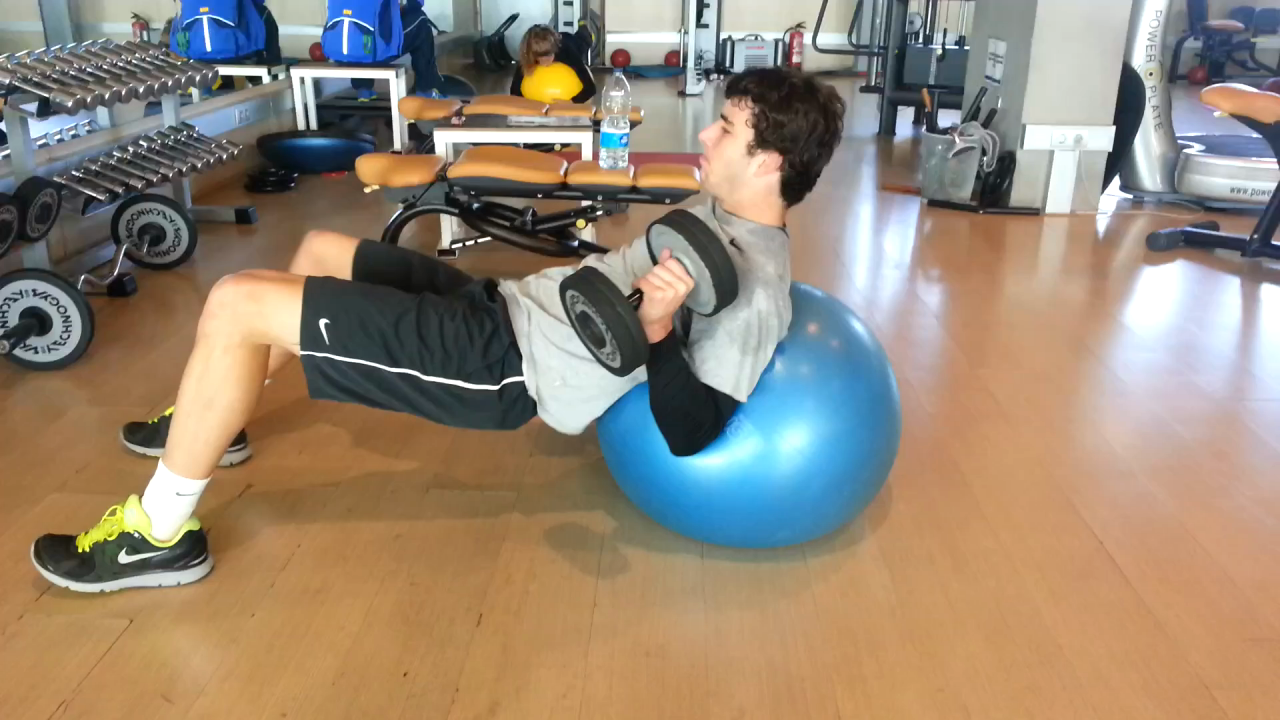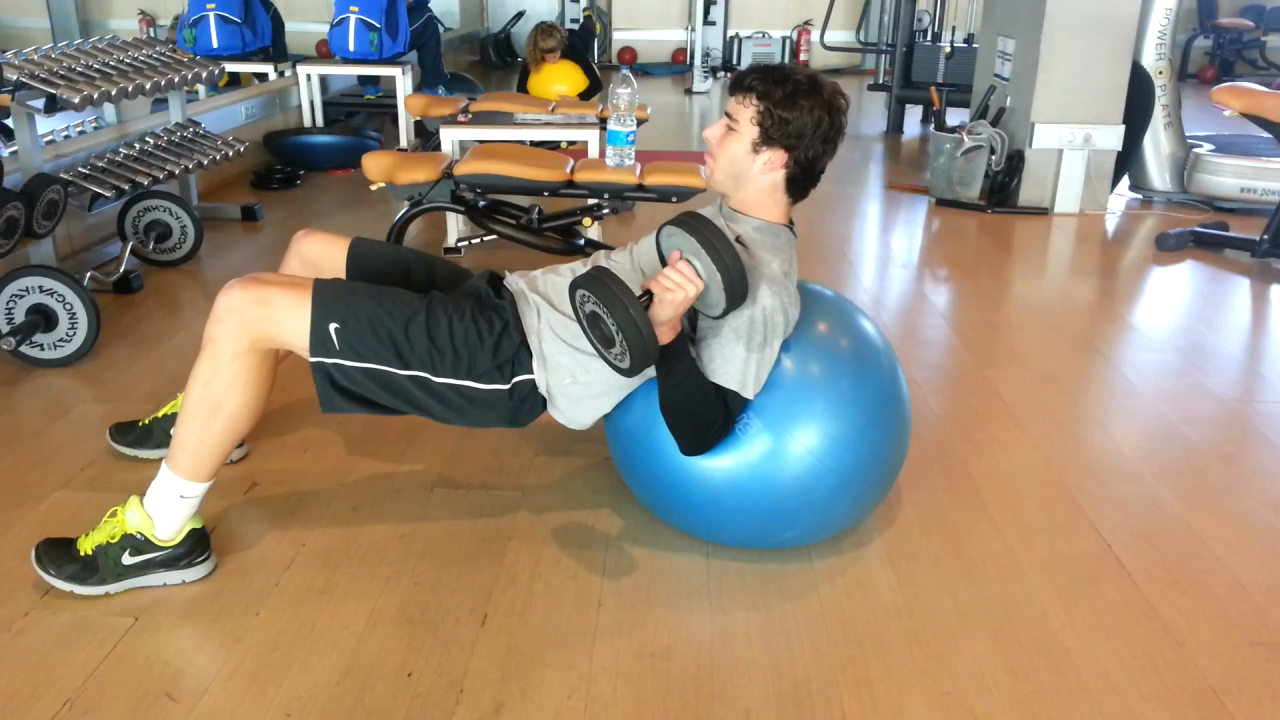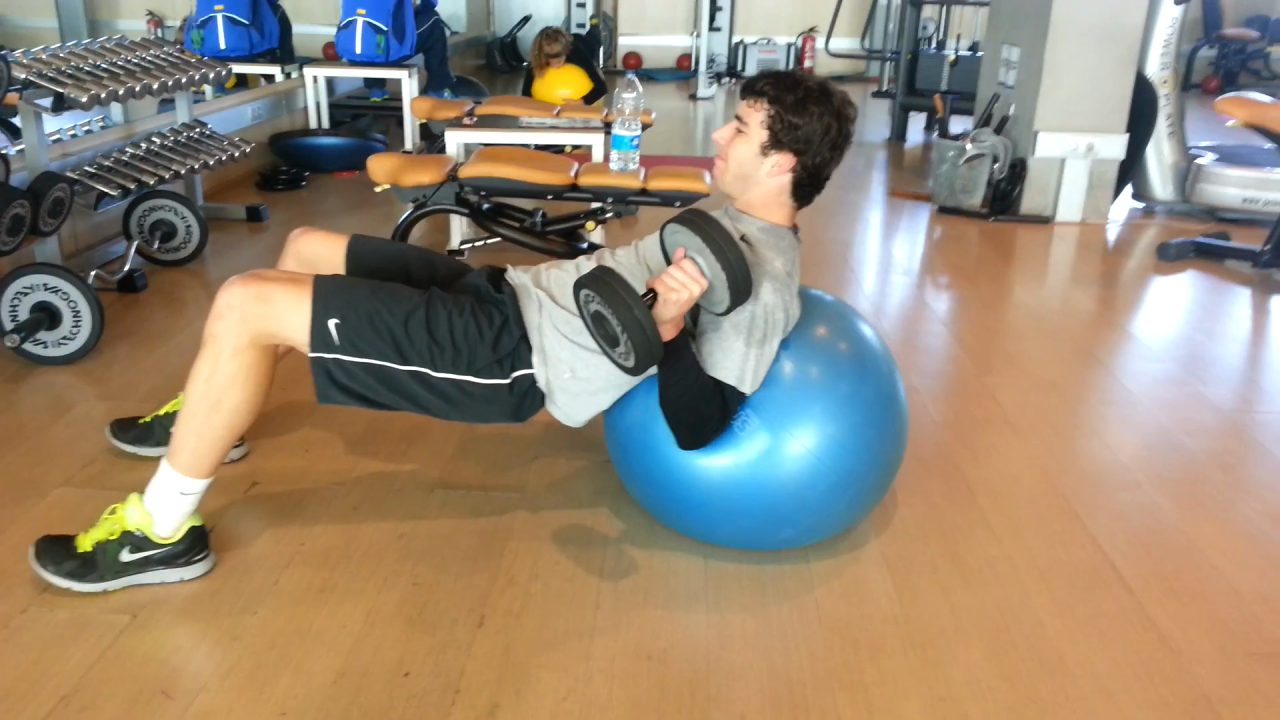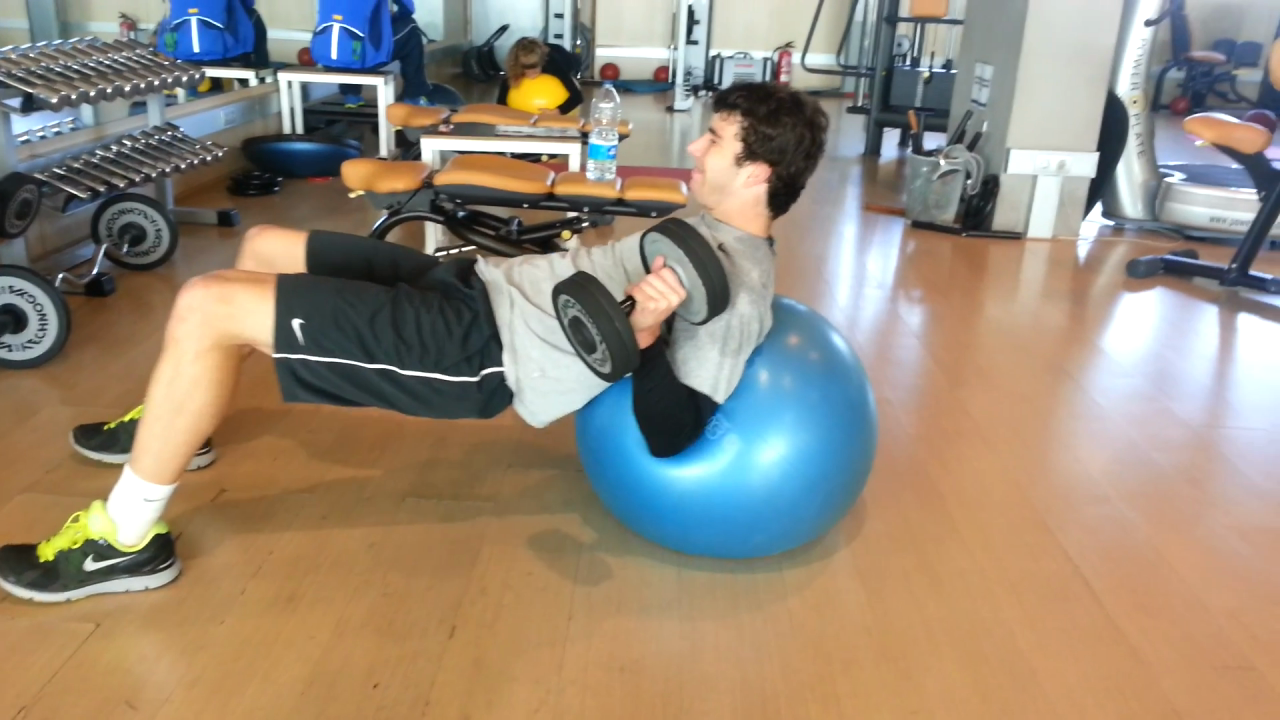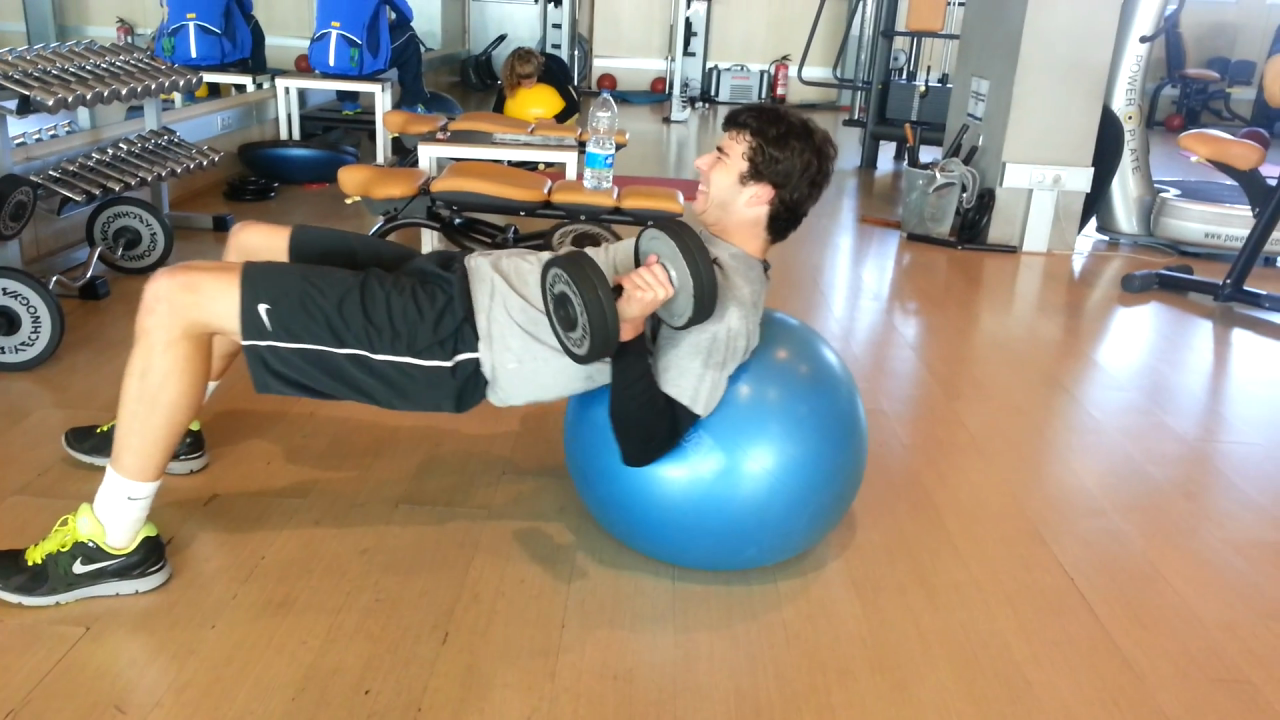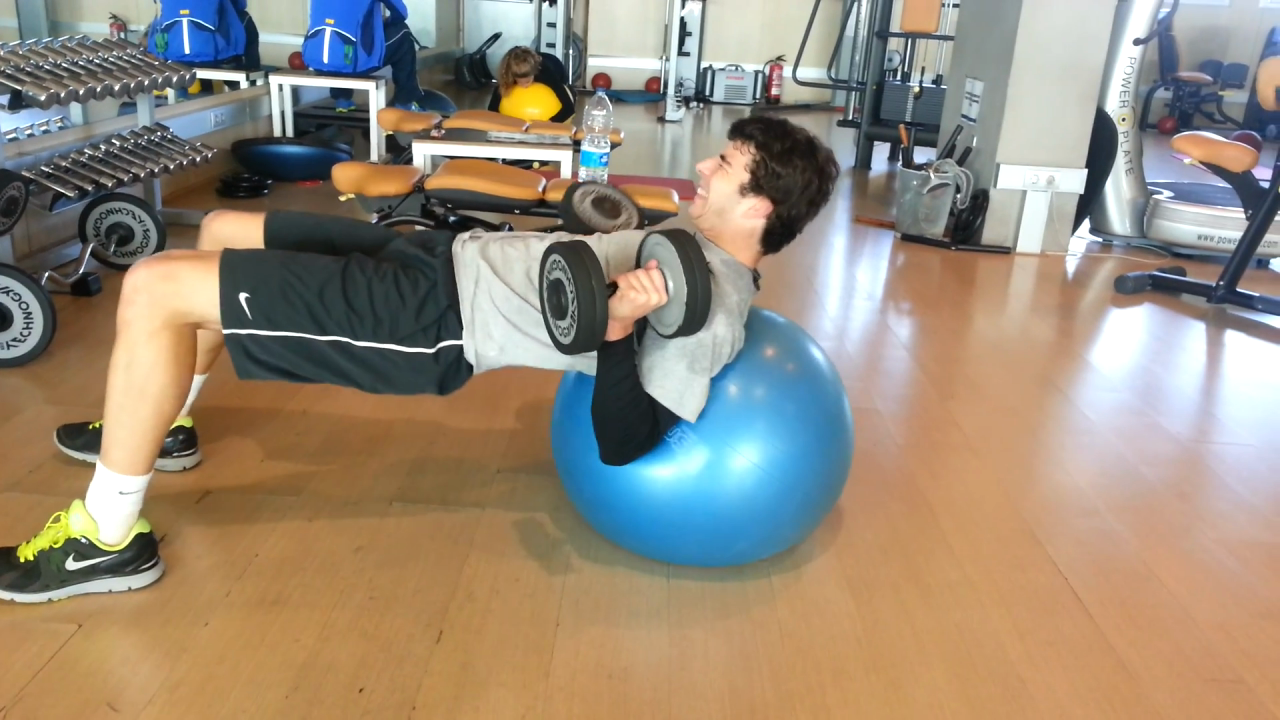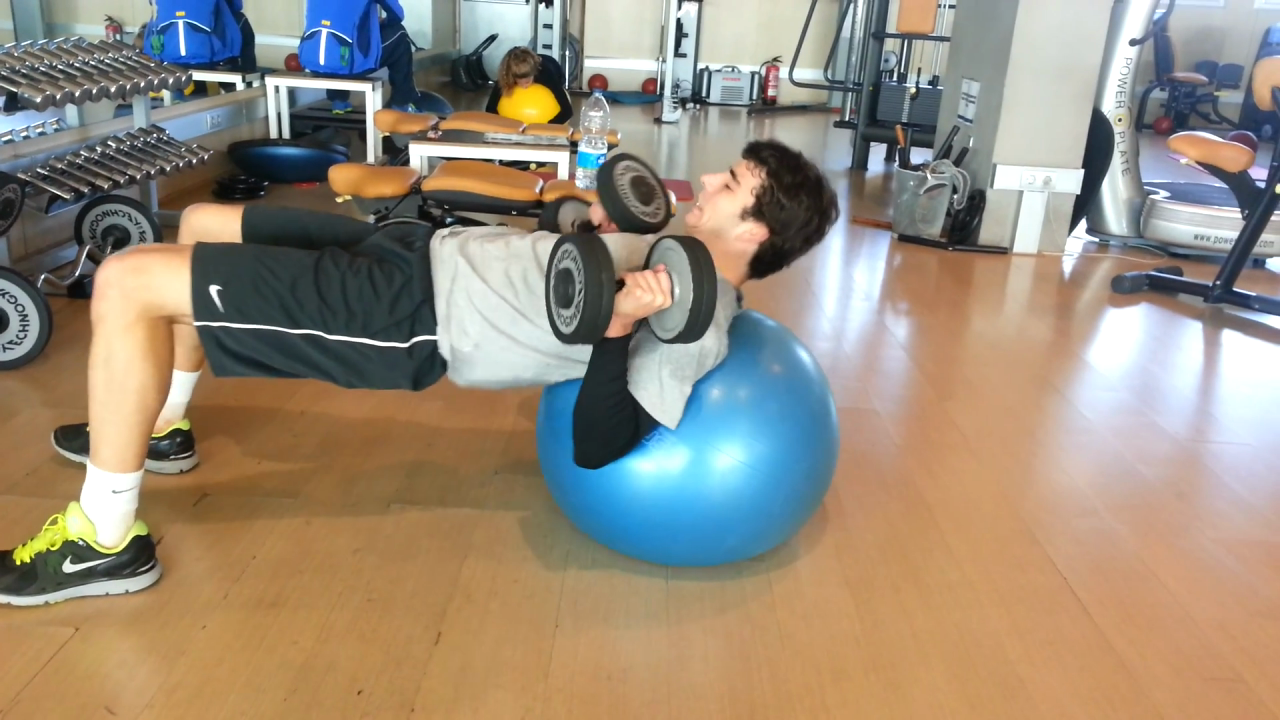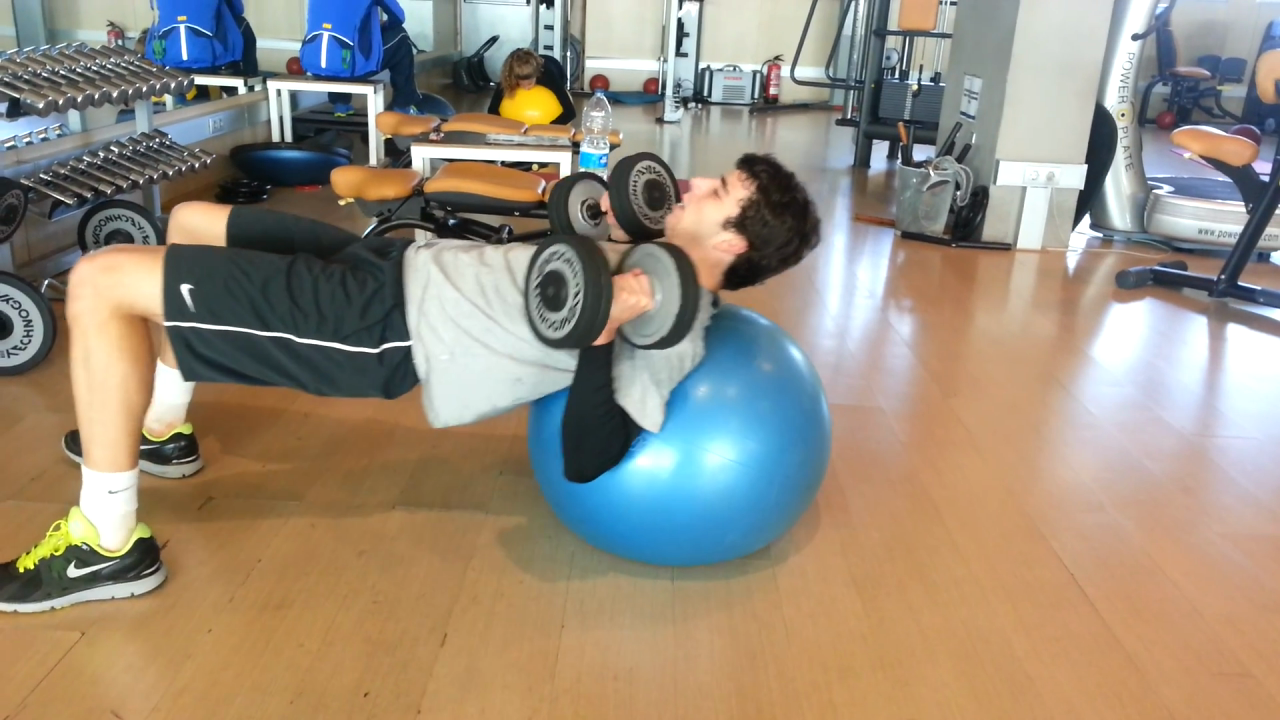
dt=0.2s
person 1, frame 1
left shoulder: (755, 293)
right shoulder: (725, 220)
left elbow: (690, 432)
left wrist: (657, 330)
left hip: (501, 364)
right hip: (499, 308)
left knee: (237, 303)
right knee: (321, 248)
left ankle: (160, 532)
right ankle: (211, 422)
person 1, frame 2
left shoulder: (762, 290)
right shoulder: (734, 220)
left elbow: (699, 433)
left wrist: (667, 331)
left hip: (511, 360)
right hip: (506, 300)
left knee: (246, 309)
right knee: (310, 250)
left ankle: (162, 533)
right ankle: (205, 419)
person 1, frame 3
left shoulder: (763, 287)
right shoulder: (739, 228)
left elbow: (697, 426)
left wrist: (669, 326)
left hip: (510, 351)
right hip: (506, 293)
left knee: (246, 305)
right knee: (304, 247)
left ankle: (161, 530)
right ankle: (207, 415)
person 1, frame 4
left shoulder: (738, 295)
right shoulder: (714, 238)
left elbow: (669, 434)
left wrist: (646, 331)
left hip: (473, 346)
right hip: (472, 288)
left knee: (205, 304)
right knee: (262, 245)
left ankle: (126, 539)
right ankle: (175, 423)
person 1, frame 5
left shoulder: (727, 312)
right shoulder: (709, 255)
left elbow: (643, 440)
left wrist: (628, 326)
left hip: (452, 334)
right hip: (458, 281)
left knee: (173, 297)
right knee: (248, 240)
left ankle: (116, 540)
right ankle: (169, 429)
person 1, frame 6
left shoulder: (712, 316)
right shoulder: (698, 257)
left elbow: (621, 440)
left wrist: (619, 326)
left hip: (435, 316)
right hip: (443, 261)
left knee: (153, 286)
right knee: (222, 231)
left ankle: (109, 535)
right ankle: (163, 425)
person 1, frame 7
left shoulder: (697, 328)
left elbow: (597, 445)
left wrist: (618, 325)
right wrist: (608, 238)
left hip: (409, 315)
right hip: (419, 261)
left knee: (126, 281)
right knee: (201, 223)
left ankle: (106, 538)
right ankle: (159, 428)
person 1, frame 8
left shoulder: (670, 335)
right shoulder: (657, 271)
left elbow: (586, 459)
left wrist: (601, 333)
right wrist: (614, 237)
left hip: (381, 324)
right hip: (397, 269)
left knee: (100, 281)
right knee: (190, 222)
left ankle: (110, 541)
right ankle: (162, 431)
